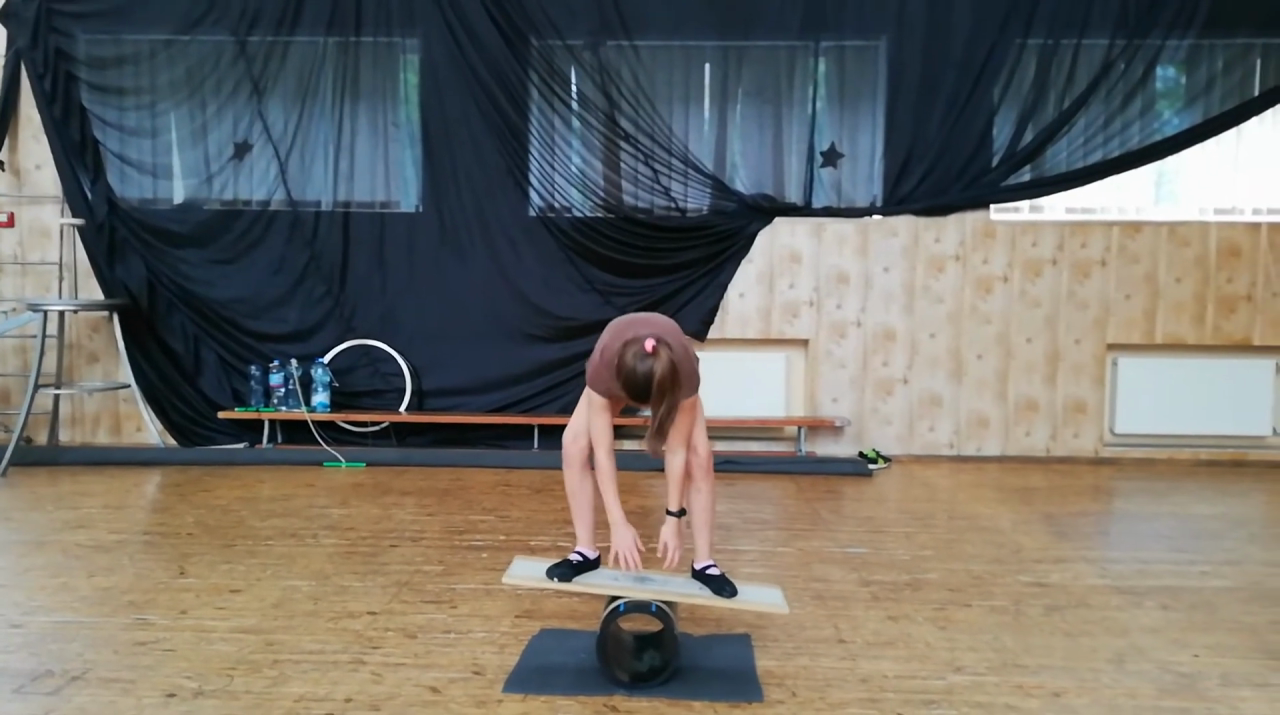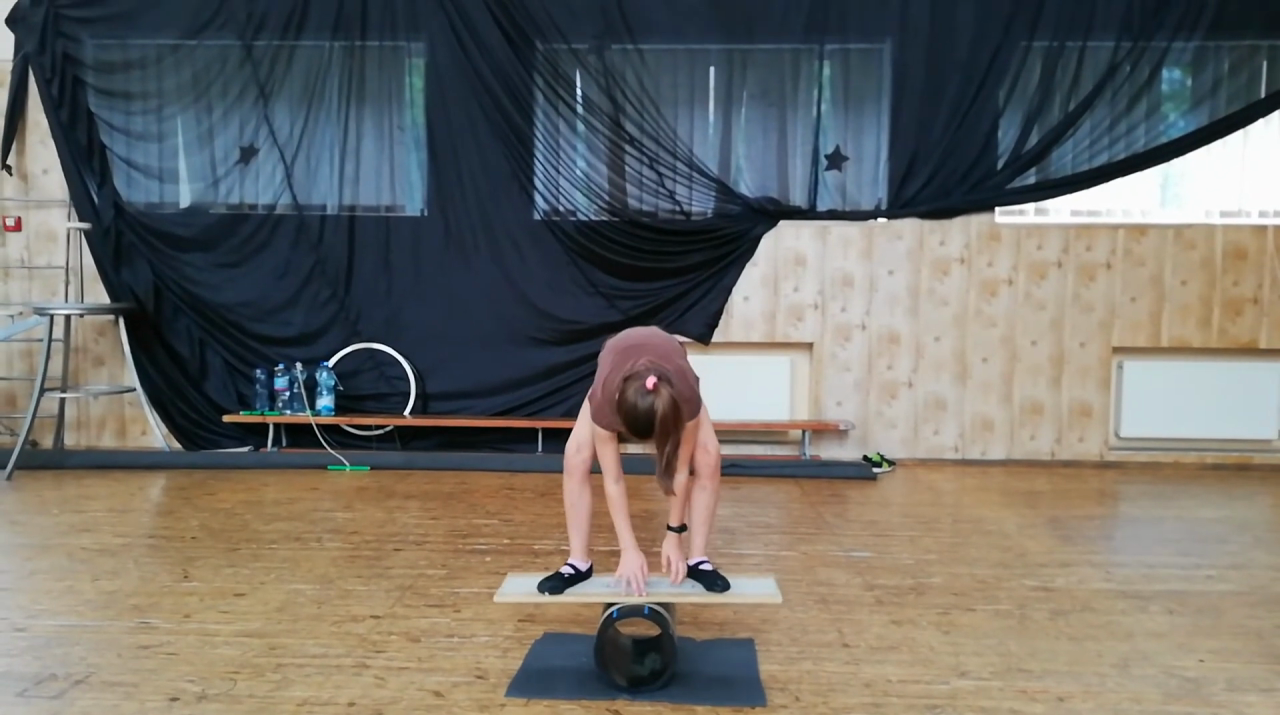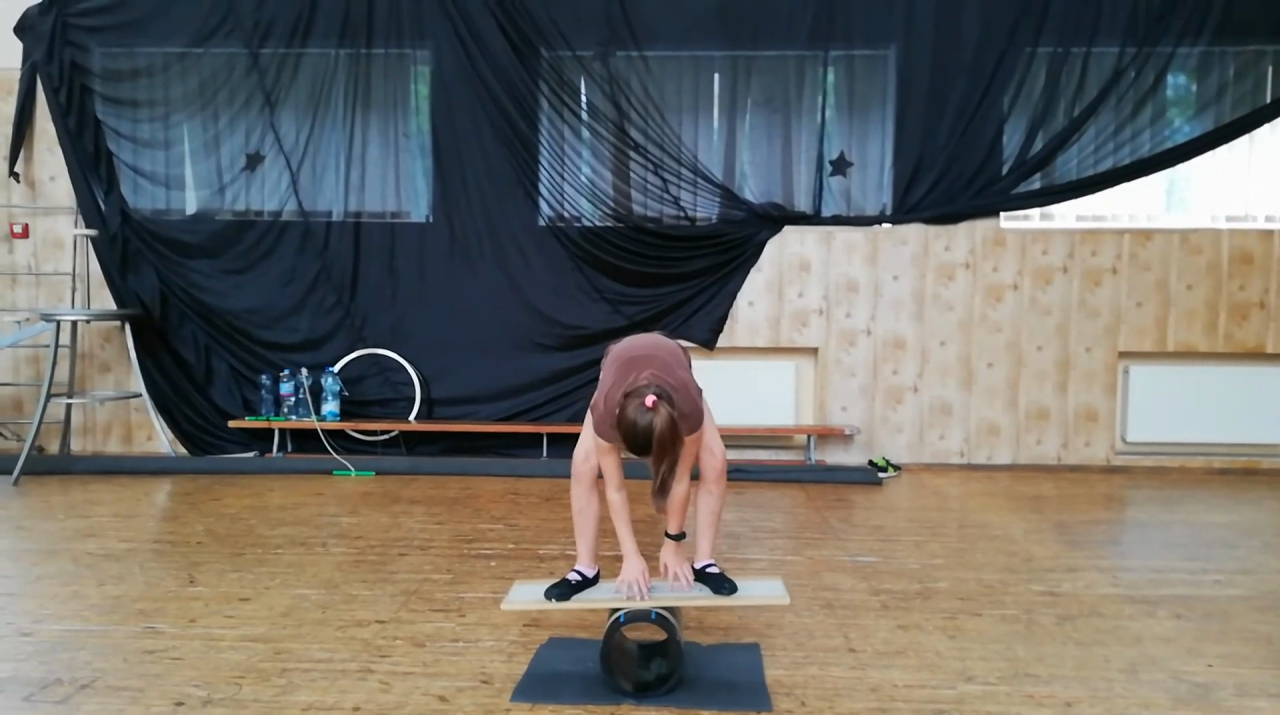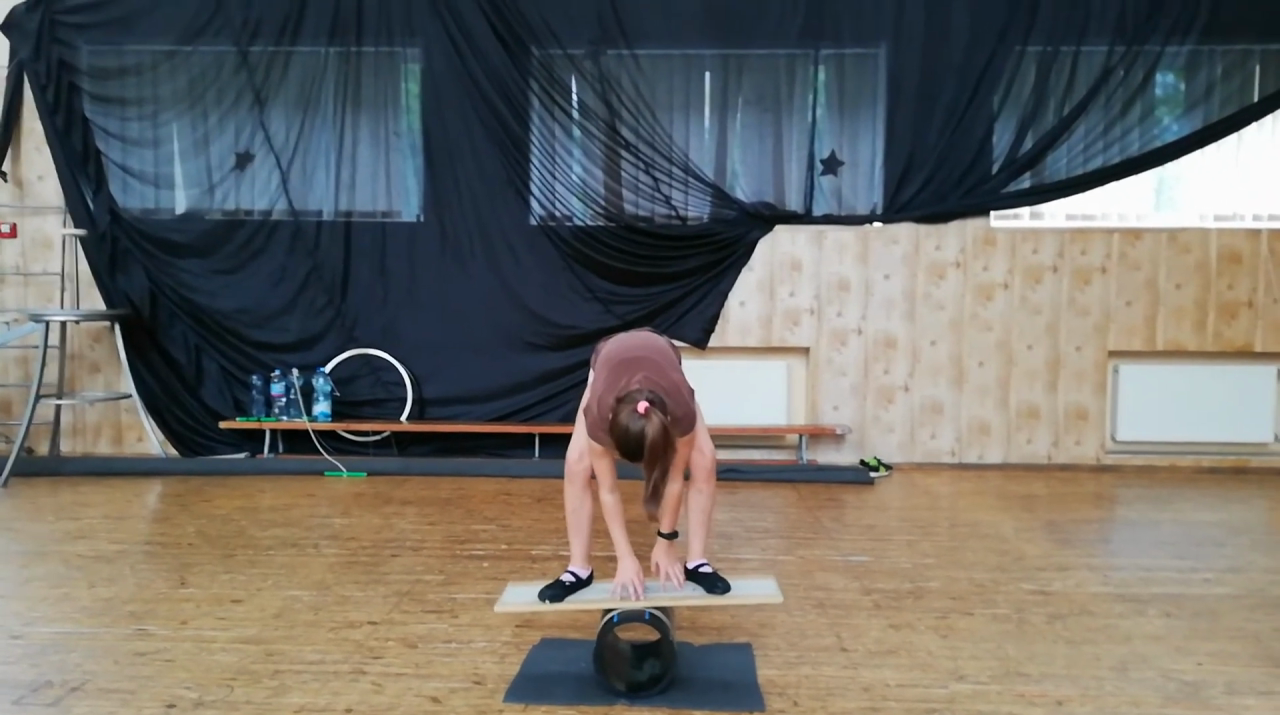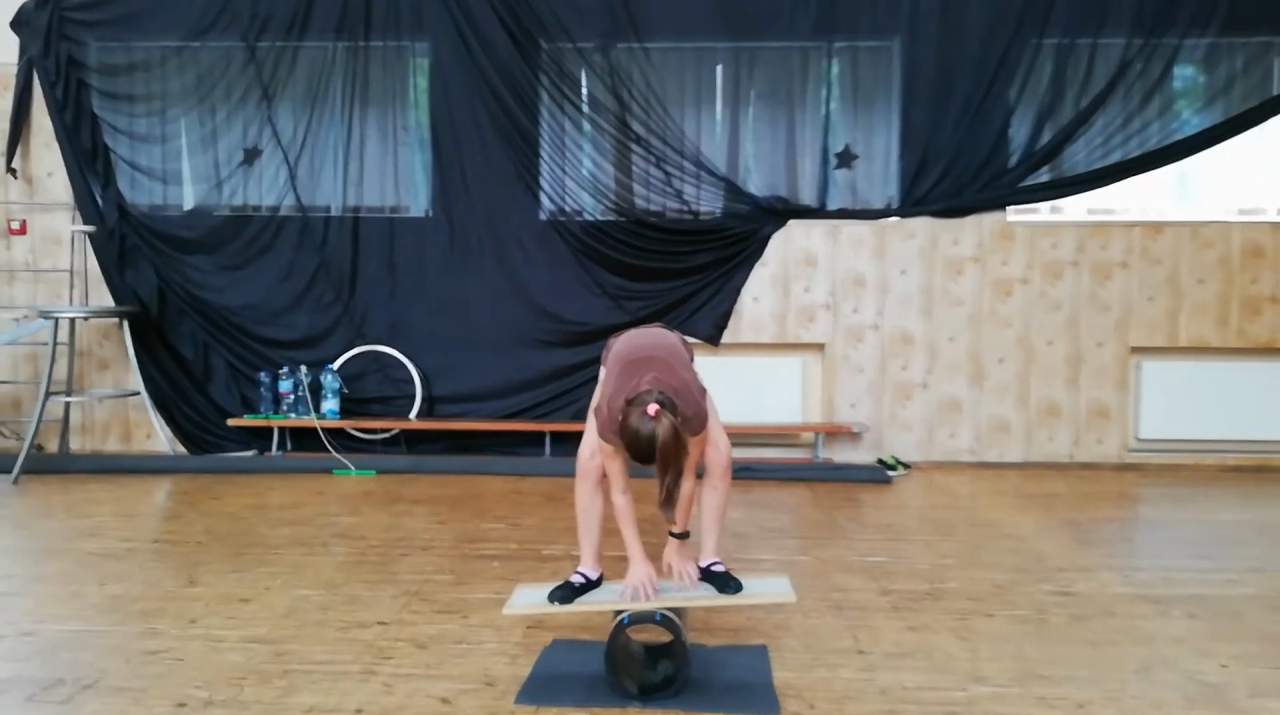
dt=0.3s
person 1, frame 1
left shoulder: (684, 369)
right shoulder: (603, 368)
left elbow: (677, 451)
right elbow: (603, 453)
left wrist: (673, 518)
right wrist: (618, 523)
left hip: (670, 368)
right hip: (619, 363)
left knee: (699, 454)
right knee: (574, 444)
left ankle: (703, 563)
right ankle: (585, 552)
person 1, frame 2
left shoulder: (686, 395)
right shoulder: (604, 398)
left elbow: (679, 470)
right elbow: (613, 480)
left wrist: (674, 535)
right wrist: (629, 549)
left hip: (669, 373)
right hip: (618, 369)
left knee: (708, 455)
right knee: (576, 455)
left ankle: (697, 559)
right ankle: (578, 562)
person 1, frame 3
left shoulder: (688, 408)
right shoulder: (607, 410)
left elbow: (681, 479)
right elbow: (614, 488)
left wrist: (673, 543)
right wrist: (631, 556)
left knee: (715, 460)
right knee: (584, 463)
left ankle: (704, 563)
right ankle: (585, 569)
person 1, frame 4
left shoulder: (681, 409)
right shoulder: (599, 412)
left elbow: (674, 479)
right elbow: (607, 490)
left wrist: (665, 542)
right wrist: (625, 558)
left knee: (703, 460)
right knee: (577, 463)
left ankle: (696, 563)
right ankle: (579, 569)
person 1, frame 5
left shoulder: (692, 408)
right shoulder: (611, 413)
left elbow: (686, 477)
right elbow: (619, 491)
left wrist: (677, 541)
right wrist: (637, 560)
left knee: (719, 456)
right knee: (589, 462)
left ankle: (709, 561)
right ankle: (588, 570)
